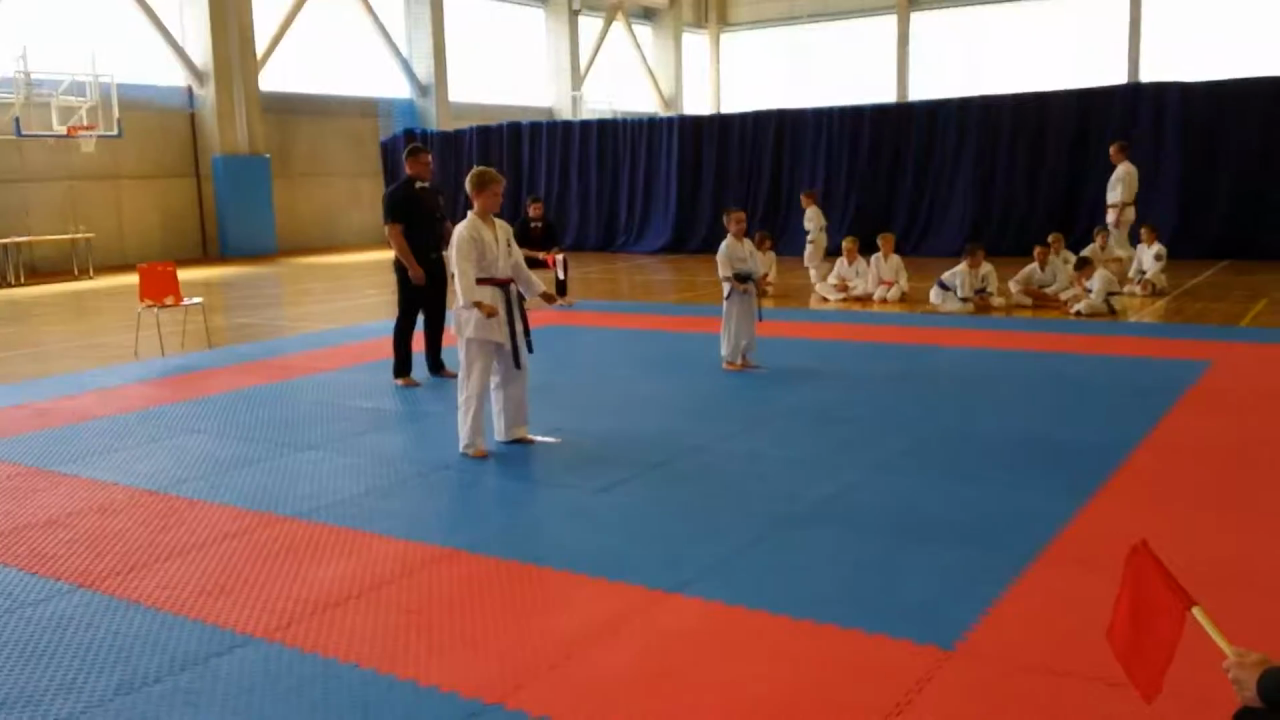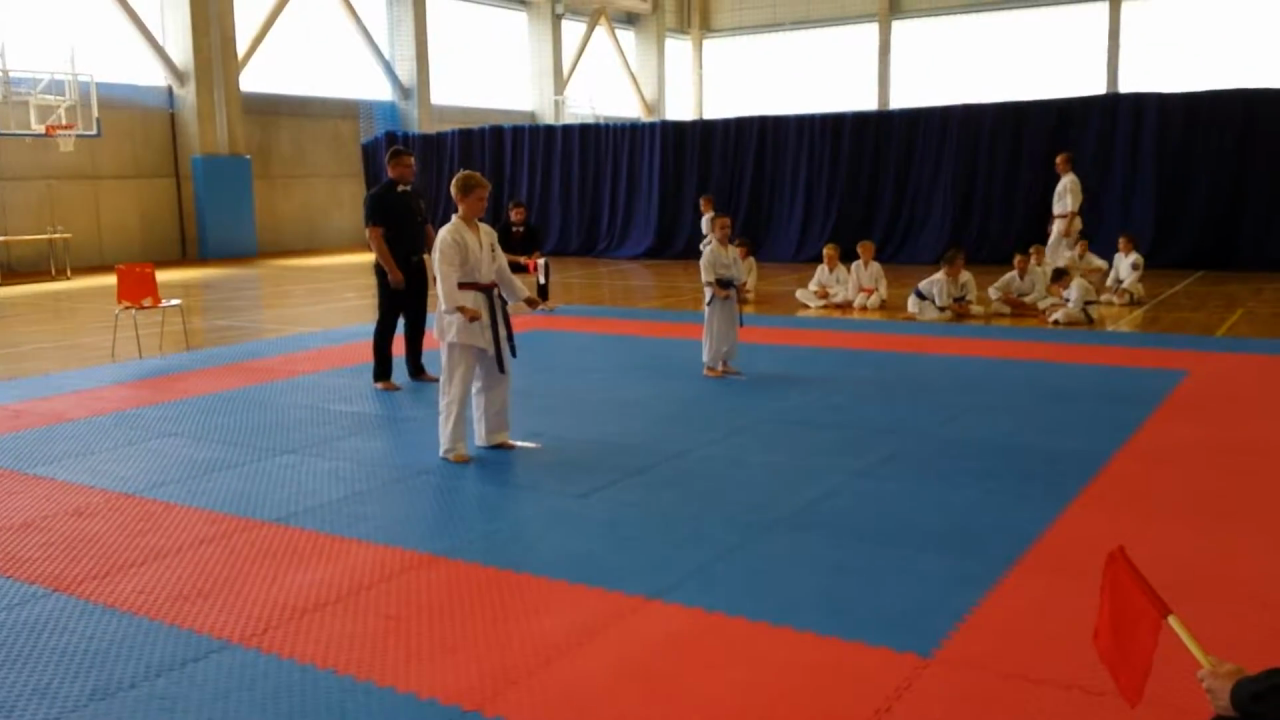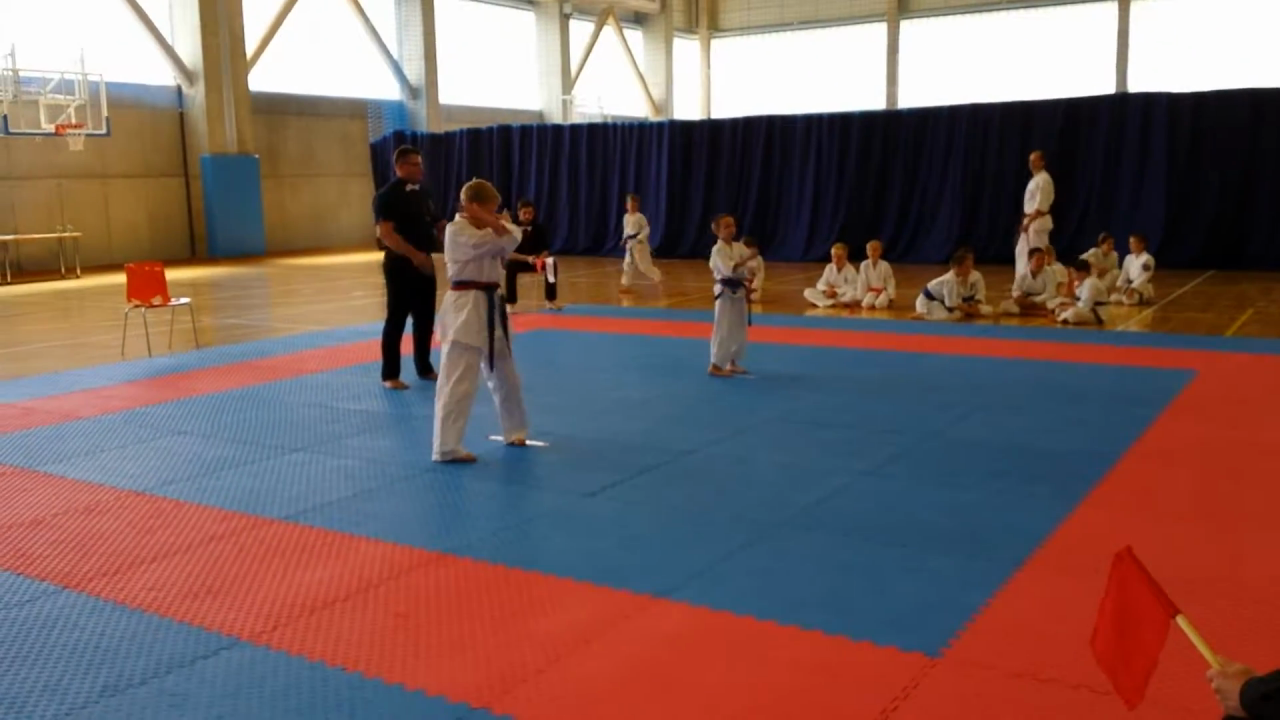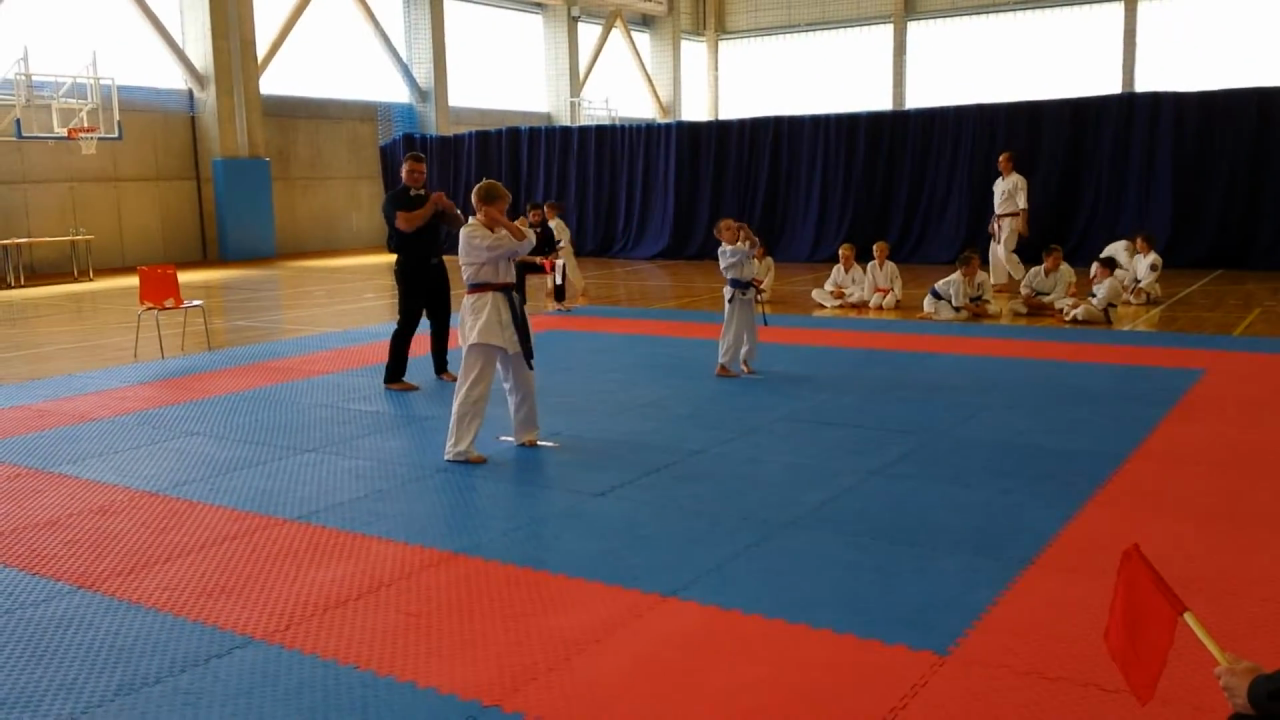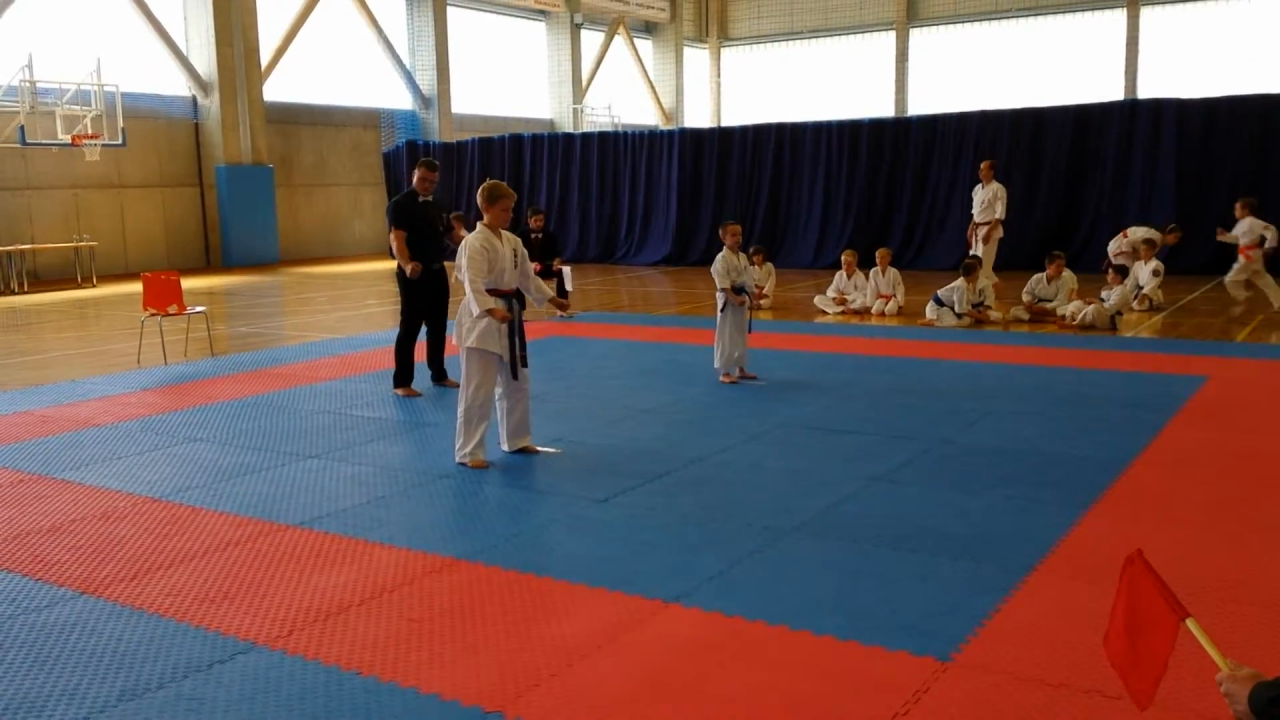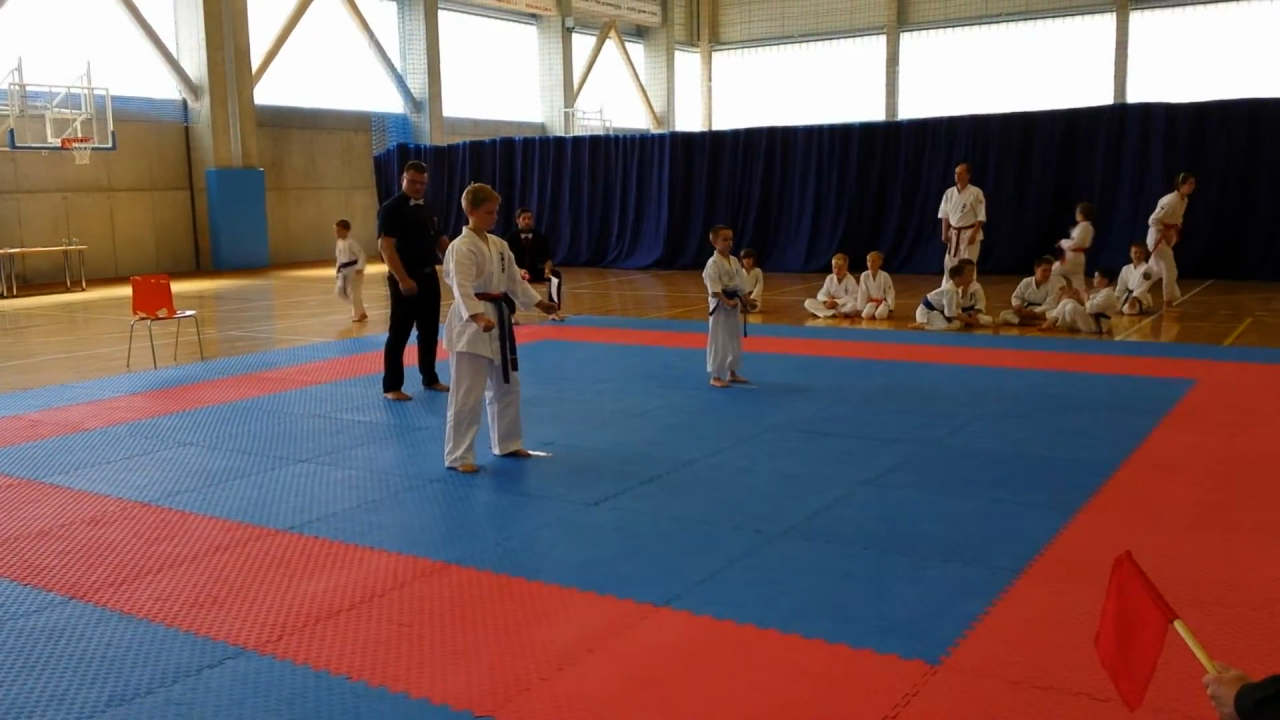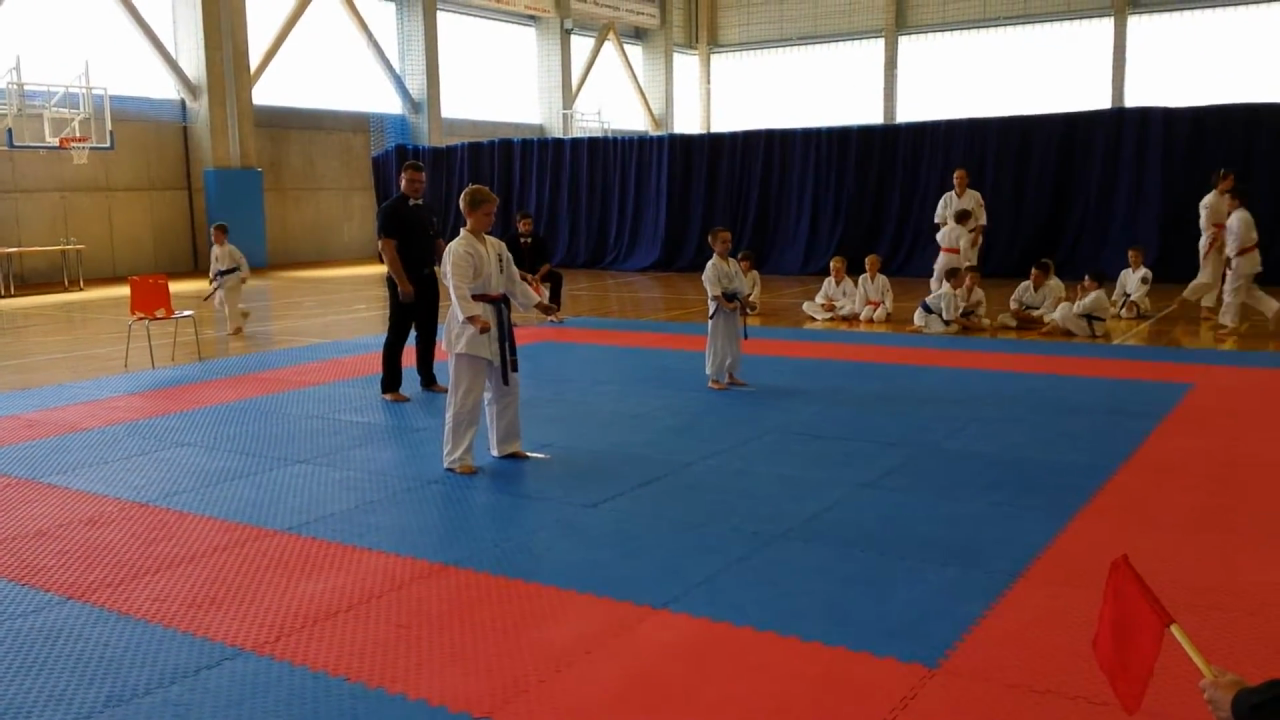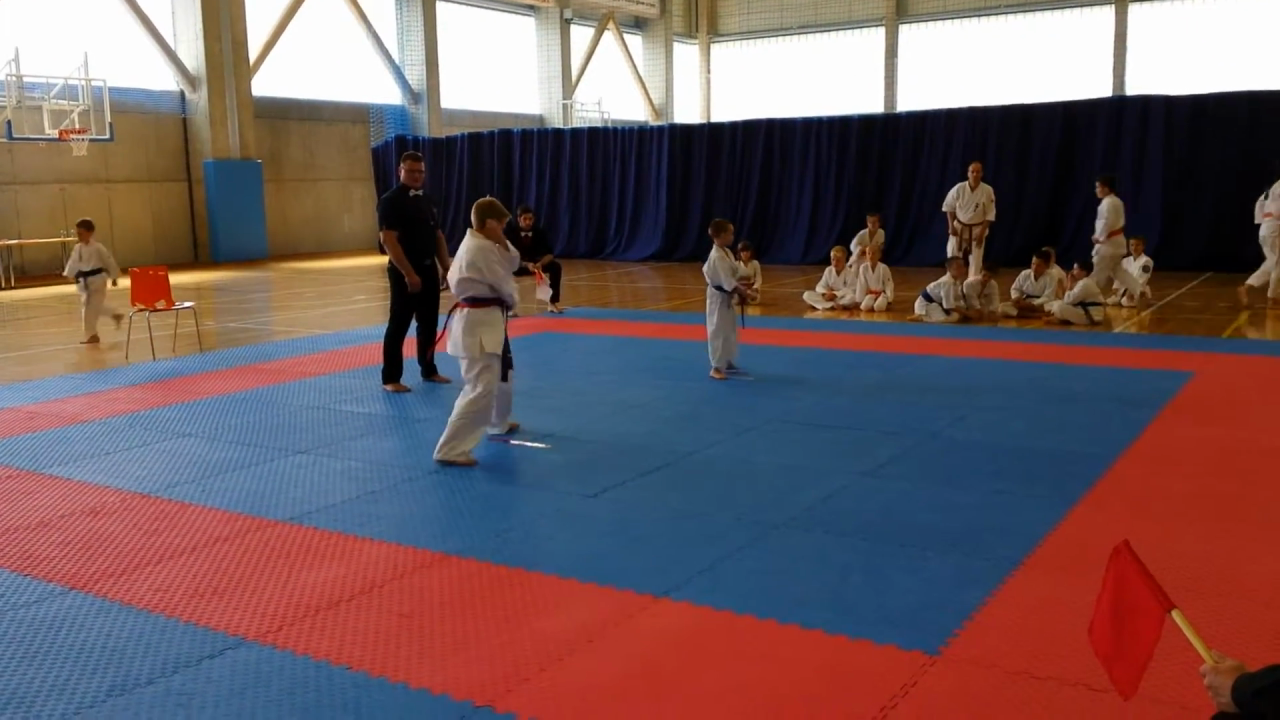
dt=0.5s
person 1, frame 1
left shoulder: (503, 228)
right shoulder: (466, 231)
left elbow: (517, 266)
right elbow: (464, 273)
left wrist: (540, 291)
right wrist: (478, 303)
left hip: (507, 304)
right hip: (479, 309)
left knee: (513, 372)
right knee: (476, 378)
left ankle: (511, 429)
right ankle: (471, 441)
person 1, frame 2
left shoulder: (487, 233)
right shoulder: (449, 235)
left elbow: (501, 271)
right elbow: (446, 277)
left wrist: (523, 296)
right wrist: (461, 308)
left hip: (490, 309)
right hip: (462, 313)
left knee: (495, 377)
right knee: (457, 383)
left ankle: (492, 435)
right ankle: (452, 446)
person 1, frame 3
left shoulder: (486, 230)
right shoulder: (456, 231)
left elbow: (512, 239)
right elbow: (492, 242)
left wrist: (491, 221)
right wrist: (488, 223)
left hip: (490, 307)
right hip: (464, 309)
left knee: (505, 376)
right knee: (458, 382)
left ankle: (514, 430)
right ankle: (446, 448)
person 1, frame 4
left shoulder: (498, 232)
right shoulder: (470, 233)
left elbow: (527, 241)
right elbow: (512, 245)
left wrist: (504, 222)
right wrist: (497, 224)
left hip: (508, 308)
right hip: (483, 311)
left knee: (522, 377)
right knee: (475, 383)
left ankle: (526, 432)
right ankle: (459, 448)
person 1, frame 5
left shoulder: (512, 241)
right shoulder: (475, 242)
left elbow: (527, 277)
right elbow: (474, 284)
left wrist: (551, 299)
right wrist: (491, 311)
left hip: (508, 316)
right hip: (481, 319)
left knee: (516, 384)
right knee: (478, 389)
left ankle: (516, 439)
right ankle: (468, 451)
person 1, frame 6
left shoulder: (499, 245)
right shoulder: (462, 247)
left elbow: (514, 281)
right elbow: (462, 288)
left wrist: (539, 303)
right wrist: (478, 317)
left hip: (498, 319)
right hip: (471, 324)
left knee: (507, 387)
right knee: (467, 393)
left ankle: (507, 443)
right ankle: (458, 456)
person 1, frame 7
left shoulder: (497, 246)
right shoulder: (459, 249)
left elbow: (513, 281)
right elbow: (459, 290)
left wrist: (538, 303)
right wrist: (474, 318)
left hip: (498, 322)
right hip: (470, 327)
left knee: (506, 388)
right knee: (467, 395)
left ankle: (505, 445)
right ankle: (457, 458)
person 1, frame 8
left shoulder: (479, 245)
right shoulder: (480, 249)
left elbow: (510, 263)
right elbow: (503, 281)
left wrist: (502, 242)
right wrist: (510, 300)
left hip: (485, 321)
right hip: (478, 324)
left knee: (501, 375)
right knee: (482, 388)
left ankle: (499, 423)
right ankle: (450, 451)
person 2, frame 1
left shoulder: (433, 192)
right shoulder: (397, 194)
left elbow: (445, 226)
right elbow: (393, 234)
right wrist: (412, 267)
left hip: (436, 262)
right hip: (411, 265)
left knee: (436, 316)
right knee: (407, 318)
left ankle: (436, 365)
right ankle: (401, 372)
person 2, frame 2
left shoulder: (414, 195)
right shoulder: (378, 196)
left elbow: (427, 230)
right elbow: (374, 237)
right wrist: (391, 270)
left hip: (416, 265)
right hip: (392, 268)
left knee: (417, 320)
right knee: (387, 322)
left ankle: (416, 369)
right ankle: (381, 376)
person 2, frame 3
left shoulder: (423, 194)
right shoulder: (388, 195)
left elbow: (433, 226)
right elbow: (384, 233)
right wrist: (414, 255)
left hip: (424, 263)
right hip: (399, 265)
left knee: (425, 317)
right knee: (397, 319)
left ankle: (424, 368)
right ankle: (390, 374)
person 2, frame 4
left shoulder: (430, 198)
right shoulder: (394, 199)
left elbow: (457, 224)
right elbow: (406, 225)
left wrist: (449, 207)
right wrist: (431, 206)
left hip: (435, 266)
right hip: (410, 268)
left knee: (441, 318)
right knee: (407, 322)
left ankle: (441, 368)
right ankle: (393, 377)
person 2, frame 5
left shoulder: (436, 206)
right shoulder: (400, 204)
left elbow: (450, 234)
right elbow: (396, 240)
right wrist: (407, 265)
left hip: (437, 272)
right hip: (414, 274)
left knee: (438, 325)
right knee: (410, 327)
left ankle: (439, 375)
right ankle: (402, 382)
person 2, frame 6
left shoulder: (428, 210)
right shoulder: (391, 209)
left elbow: (440, 241)
right elbow: (386, 247)
right wrist: (401, 278)
left hip: (429, 277)
right hip: (406, 280)
left knee: (429, 330)
right knee: (399, 333)
left ankle: (430, 378)
right ankle: (392, 386)
person 2, frame 7
left shoulder: (427, 209)
right shoulder: (391, 209)
left elbow: (437, 243)
right elbow: (386, 249)
right wrist: (402, 282)
left hip: (428, 278)
right hip: (404, 281)
left knee: (428, 332)
right knee: (398, 334)
left ankle: (428, 379)
right ankle: (389, 387)
person 2, frame 8
left shoulder: (426, 200)
right shoulder: (391, 201)
left elbow: (438, 236)
right elbow: (388, 241)
left wrist: (446, 268)
right wrist: (408, 274)
left hip: (429, 270)
right hip: (404, 272)
left knee: (428, 323)
right knee: (399, 325)
left ankle: (429, 370)
right ankle: (390, 378)
